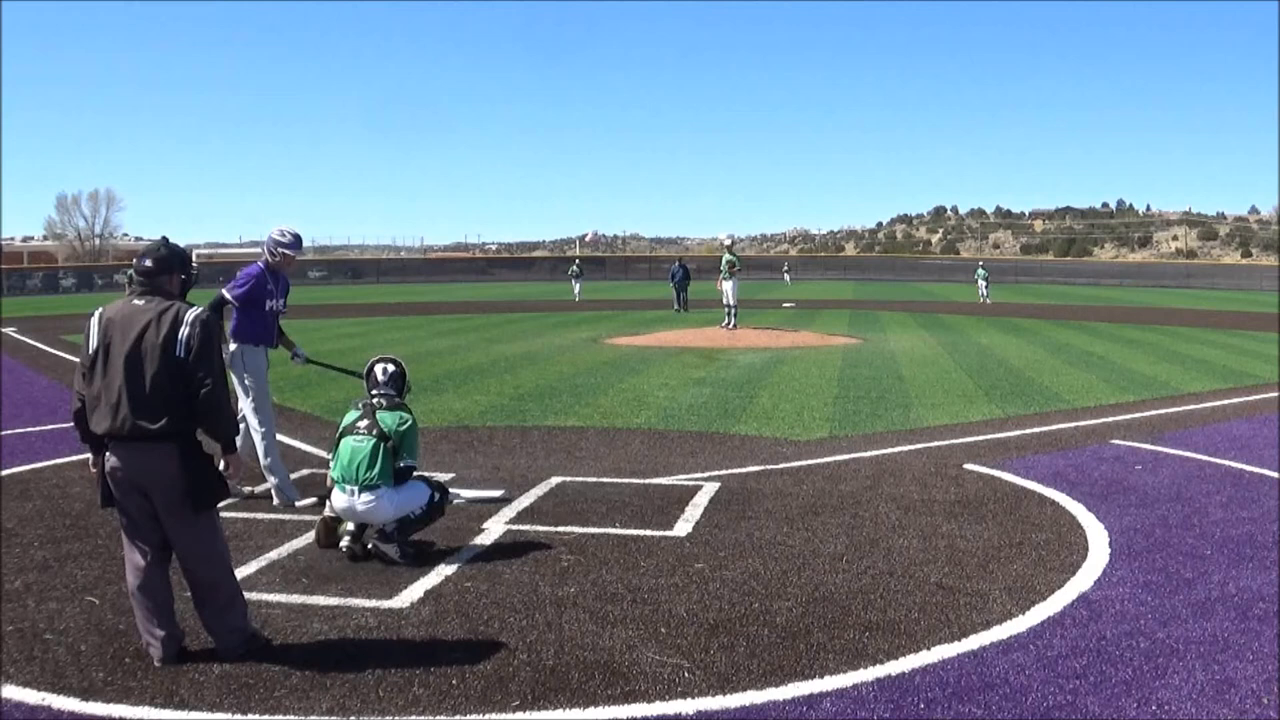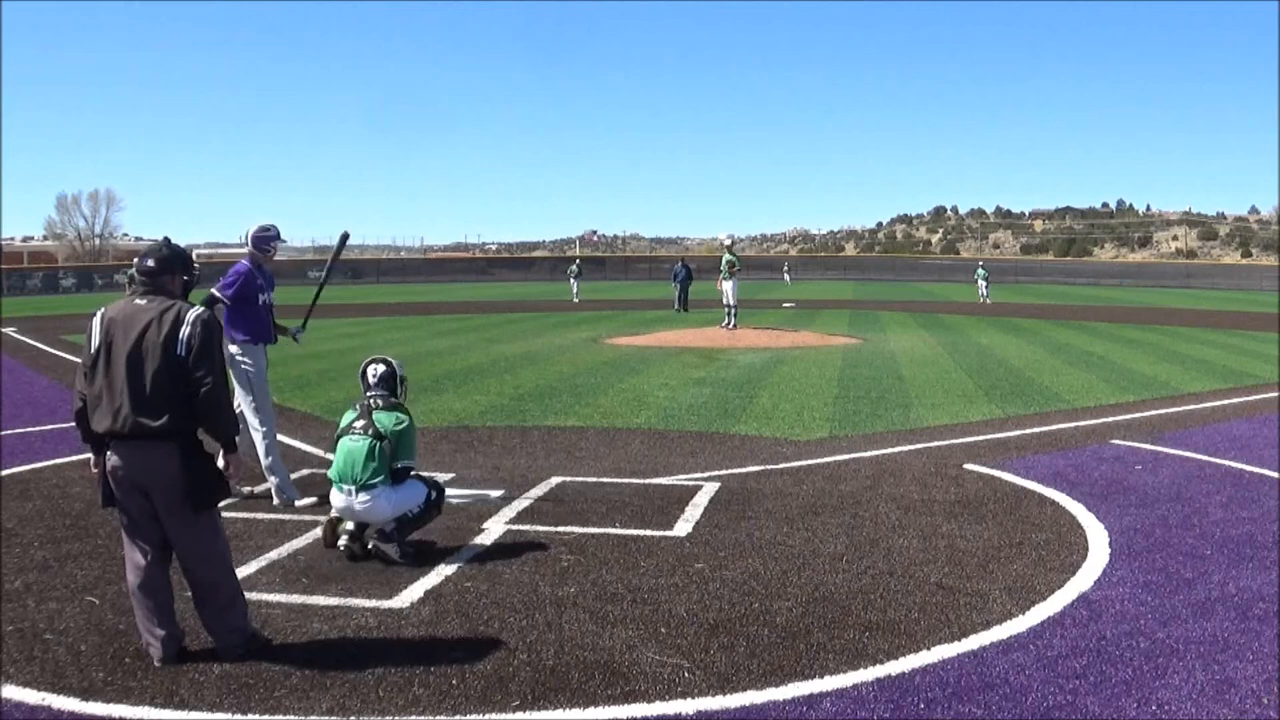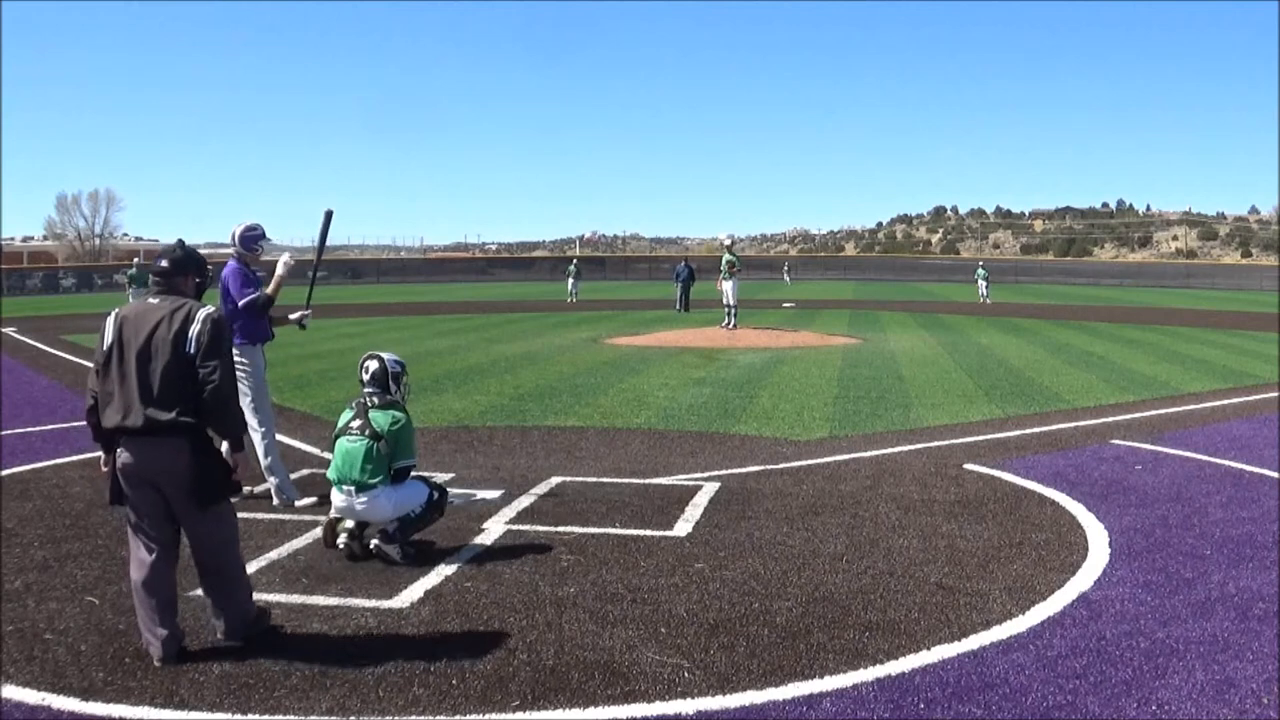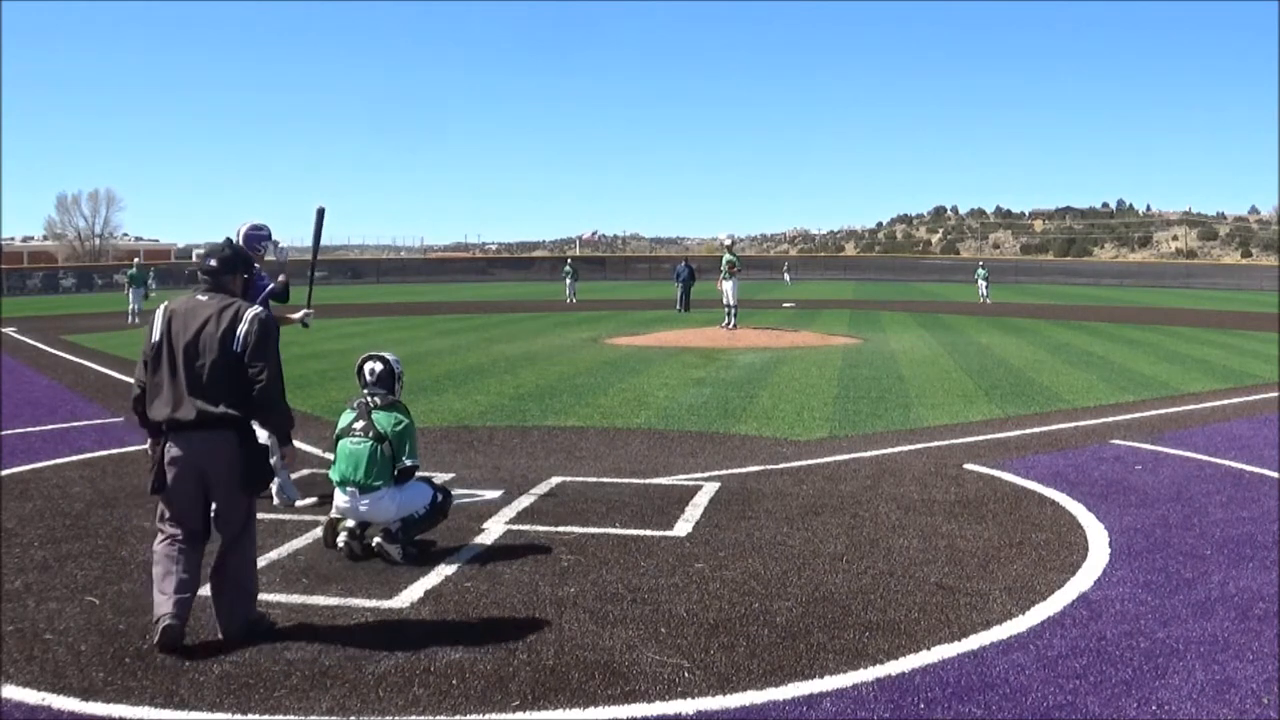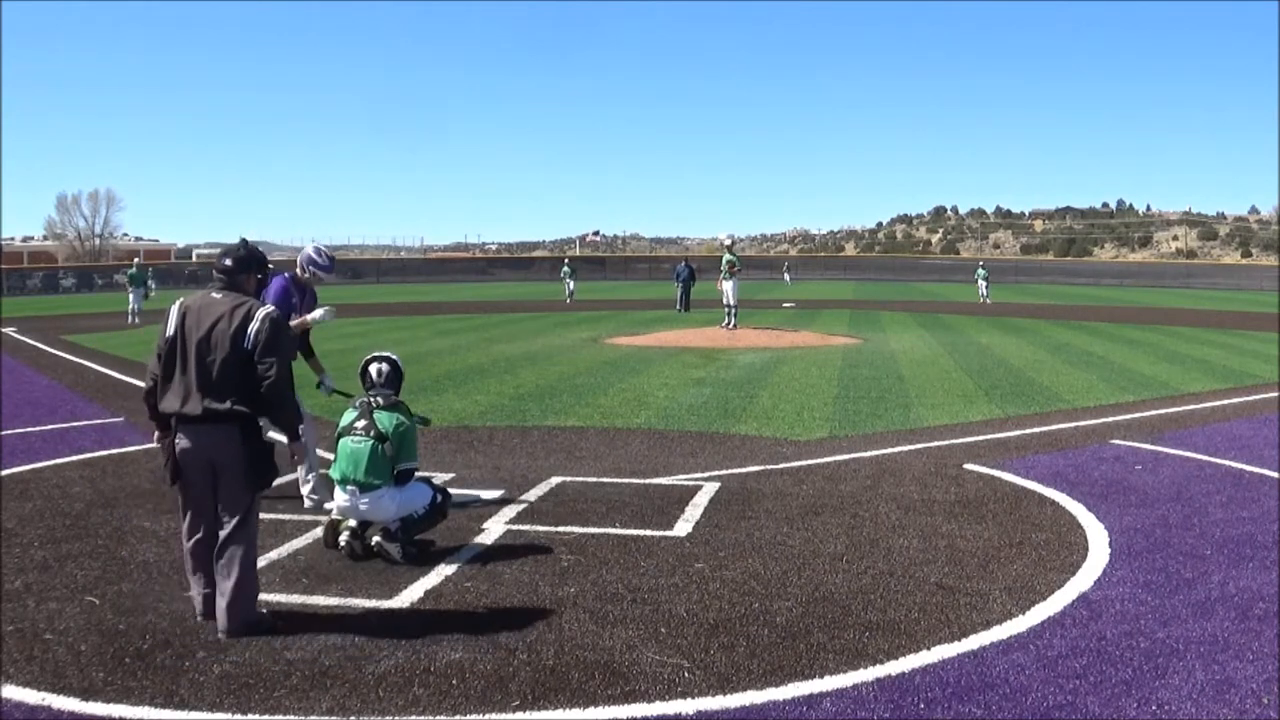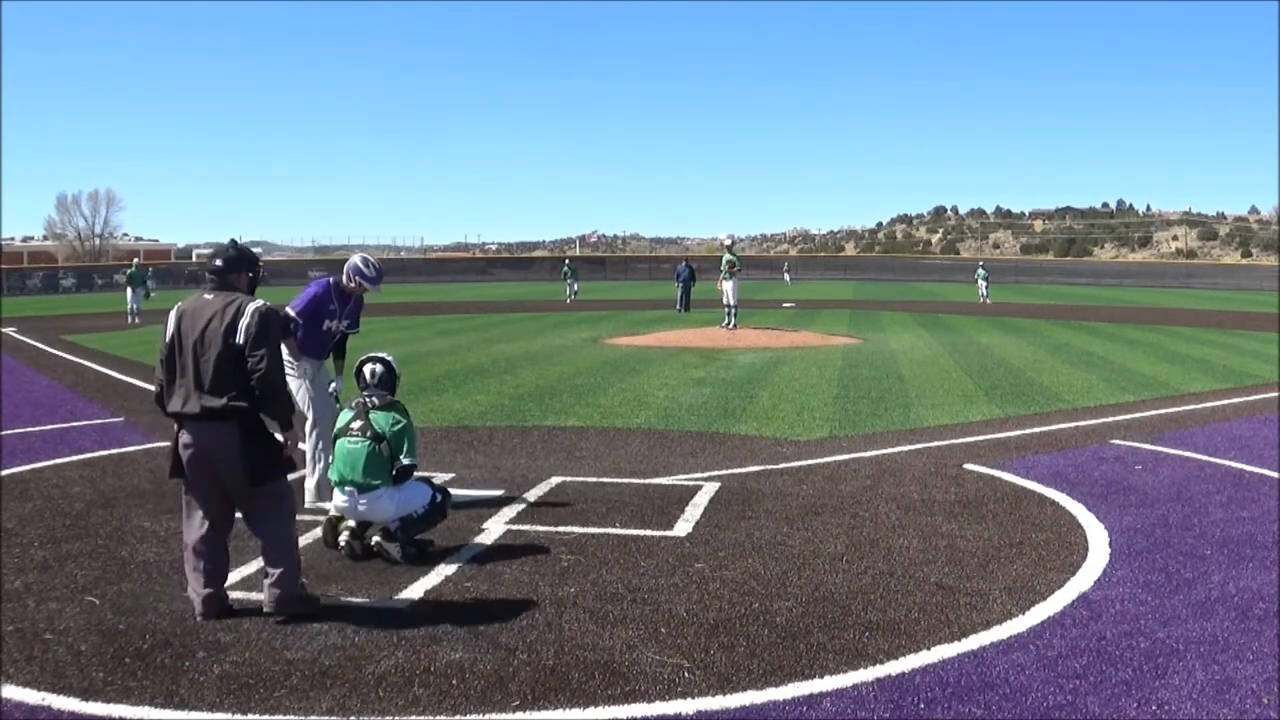
dt=0.5s
person 1, frame 1
left shoulder: (102, 320)
right shoulder: (190, 320)
left elbow: (84, 392)
right elbow: (210, 393)
left wrist: (95, 446)
right wrist: (228, 444)
left hip: (119, 455)
right hip: (173, 454)
left knee: (142, 555)
right knee: (203, 551)
left ankle: (161, 644)
right ankle: (233, 636)
person 1, frame 2
left shoulder: (104, 320)
right shoulder: (192, 320)
left elbow: (85, 392)
right elbow: (210, 392)
left wrist: (96, 446)
right wrist: (228, 443)
left hip: (120, 454)
right hip: (174, 453)
left knee: (142, 553)
right knee: (204, 550)
left ankle: (161, 644)
right ankle: (233, 636)
person 1, frame 3
left shoulder: (118, 319)
right shoulder: (203, 320)
left elbow: (98, 391)
right elbow: (218, 391)
left wrist: (107, 444)
right wrist: (235, 442)
left hip: (130, 451)
right hip: (184, 448)
left knee: (148, 550)
right knee: (215, 540)
left ankle: (161, 642)
right ankle: (237, 619)
person 1, frame 4
left shoulder: (166, 313)
right shoulder: (249, 318)
left elbow: (144, 383)
right elbow: (265, 388)
left wrist: (154, 431)
right wrist: (283, 435)
left hip: (176, 442)
right hip: (228, 441)
left knee: (175, 533)
right knee: (236, 532)
left ankle: (169, 617)
right ankle: (236, 619)
person 1, frame 5
left shoulder: (181, 309)
right shoulder: (262, 317)
left elbow: (157, 374)
right elbow: (274, 385)
left wrist: (161, 422)
right wrist: (292, 433)
left hip: (187, 434)
right hip: (235, 435)
left knee: (198, 524)
right knee: (237, 527)
left ankle: (206, 602)
right ankle: (236, 615)
person 1, frame 6
left shoulder: (180, 312)
right shoulder: (255, 312)
left elbow: (164, 379)
right elbow: (266, 378)
right wrist: (286, 423)
left hip: (191, 432)
right hip: (238, 431)
left knee: (203, 520)
right knee: (273, 509)
left ankle: (207, 598)
right ankle: (283, 592)
person 2, frame 1
left shoulder: (282, 281)
right shoulder: (253, 276)
right elbow: (216, 305)
left wrist: (292, 348)
left hip: (260, 353)
right hip: (245, 353)
left knee: (246, 420)
right knee: (262, 423)
right ankle: (283, 492)
person 2, frame 2
left shoulder: (266, 275)
right shoulder: (242, 273)
right elbow: (207, 304)
left wrist: (287, 331)
left hip: (256, 352)
right hip: (245, 354)
left knee: (241, 419)
right knee: (262, 423)
right ankle: (283, 492)
person 2, frame 3
left shoulder: (245, 272)
right shoulder: (234, 273)
left elbow: (260, 316)
right elbow: (259, 307)
left wrist: (292, 319)
right wrist: (280, 274)
left hip: (249, 352)
right hip: (243, 355)
left knee: (241, 419)
right knee: (261, 423)
right ankle: (283, 492)
person 2, frame 4
left shoulder: (249, 272)
left elbow: (264, 316)
right elbow: (281, 295)
left wrist: (296, 318)
right wrist: (282, 263)
right ankle: (284, 492)
person 2, frame 5
left shoulder: (309, 294)
right shoulder: (280, 286)
left elbow: (303, 339)
left wrist: (321, 373)
right wrist: (310, 319)
right knee: (300, 425)
right ankle: (315, 494)
person 2, frame 6
left shoulder: (355, 301)
right shoulder: (319, 291)
right elbow: (284, 326)
left wrist: (338, 377)
right wrist: (299, 360)
left hip: (318, 364)
right hip: (297, 362)
left knee: (330, 417)
right knee: (319, 422)
left ankle: (319, 473)
right ankle: (318, 495)
person 3, frame 1
left shoulder: (352, 414)
right shoulder: (403, 418)
left elbow: (333, 469)
right elbow: (404, 472)
left hip: (341, 501)
right hip: (374, 502)
right knee: (437, 493)
left ankle: (351, 532)
right ankle: (389, 536)
person 3, frame 2
left shoulder: (350, 414)
right shoulder: (399, 418)
left elbow: (341, 462)
right elbow: (401, 473)
right wrist: (387, 485)
left hip: (339, 499)
right hip: (371, 502)
right knee: (433, 491)
left ankle: (350, 533)
right ankle: (389, 537)
person 3, frame 3
left shoulder: (348, 413)
right shoulder: (396, 416)
left elbow: (341, 461)
right elbow: (402, 473)
right wrist: (388, 485)
left hip: (340, 500)
right hip: (373, 501)
right knee: (436, 495)
left ankle: (350, 530)
right ankle: (390, 537)
person 3, frame 4
left shoulder: (348, 414)
right shoulder: (398, 418)
left elbow: (338, 461)
right elbow: (407, 472)
left hip: (343, 502)
right hip: (377, 503)
right knee: (440, 497)
left ankle: (350, 528)
right ankle: (392, 536)
person 3, frame 5
left shoulder: (350, 413)
right shoulder: (399, 417)
left elbow: (339, 462)
right elbow: (405, 475)
left hip: (344, 501)
right hip: (377, 502)
right knee: (439, 497)
left ankle: (352, 528)
right ankle: (393, 535)
person 3, frame 6
left shoulder: (346, 414)
right shoulder: (396, 417)
left elbow: (335, 464)
right elbow: (405, 471)
left hip: (342, 501)
right hip: (376, 502)
right knee: (439, 496)
left ankle: (352, 528)
right ankle: (393, 534)
